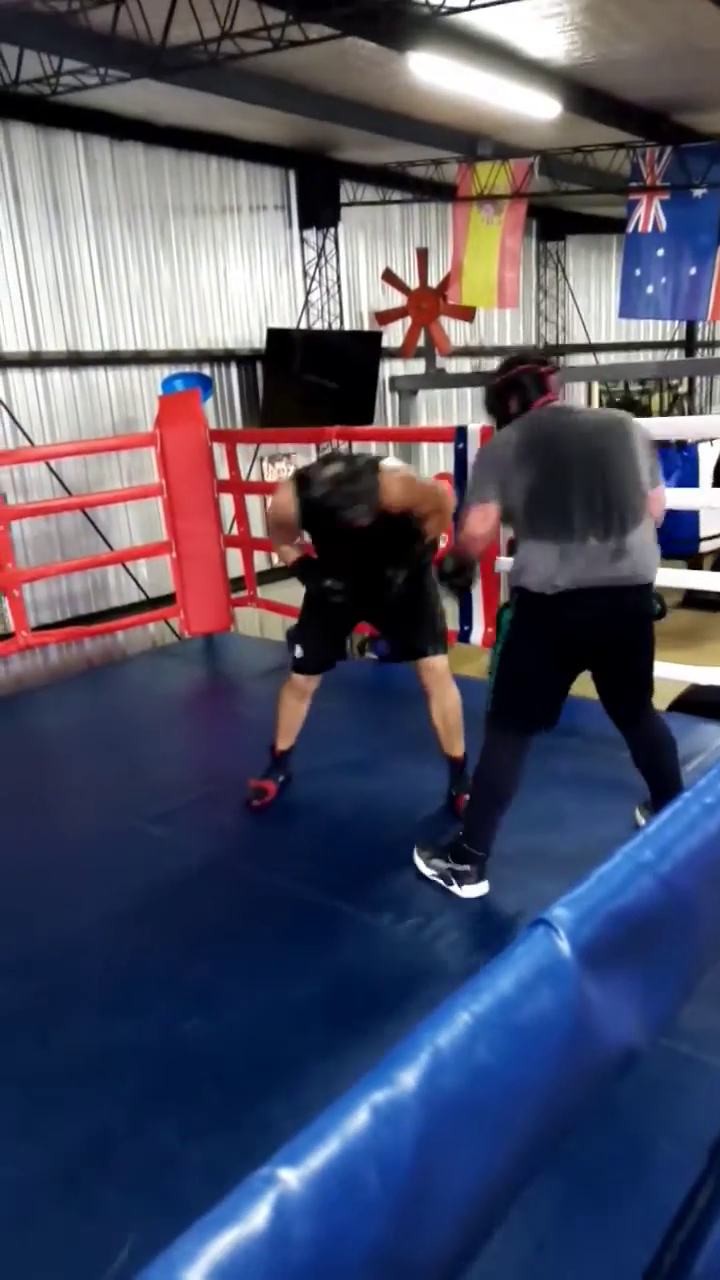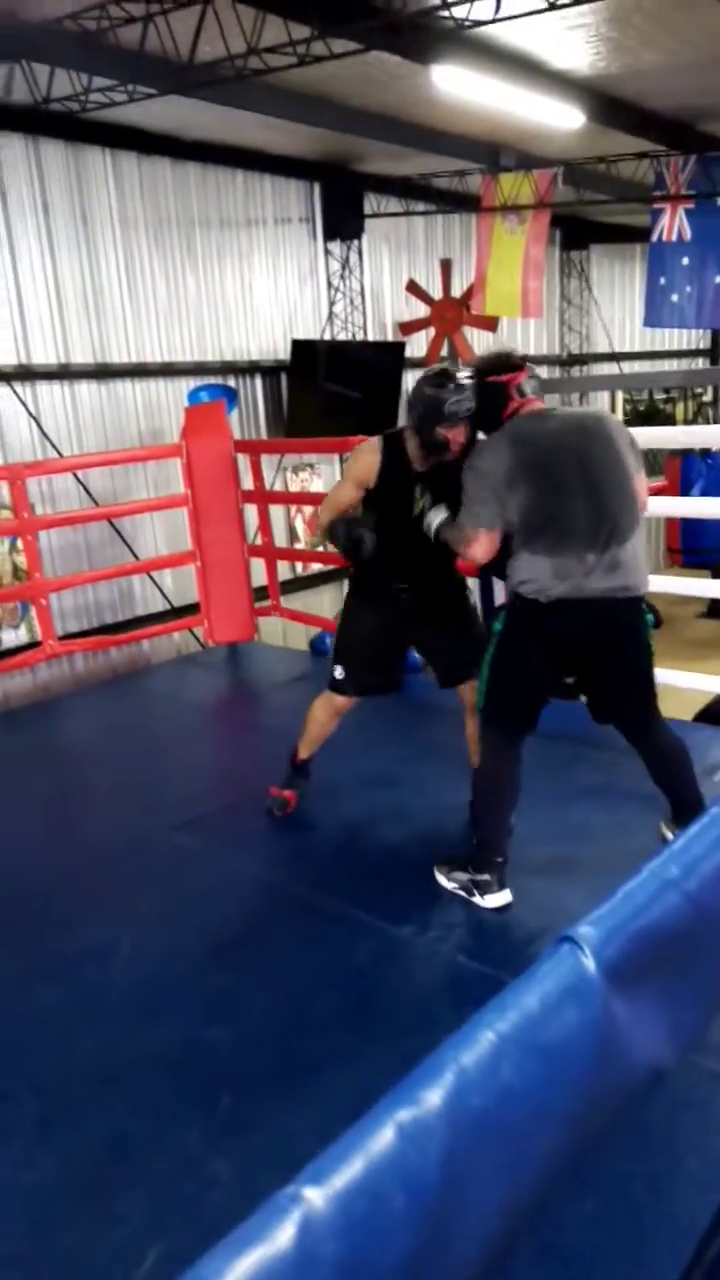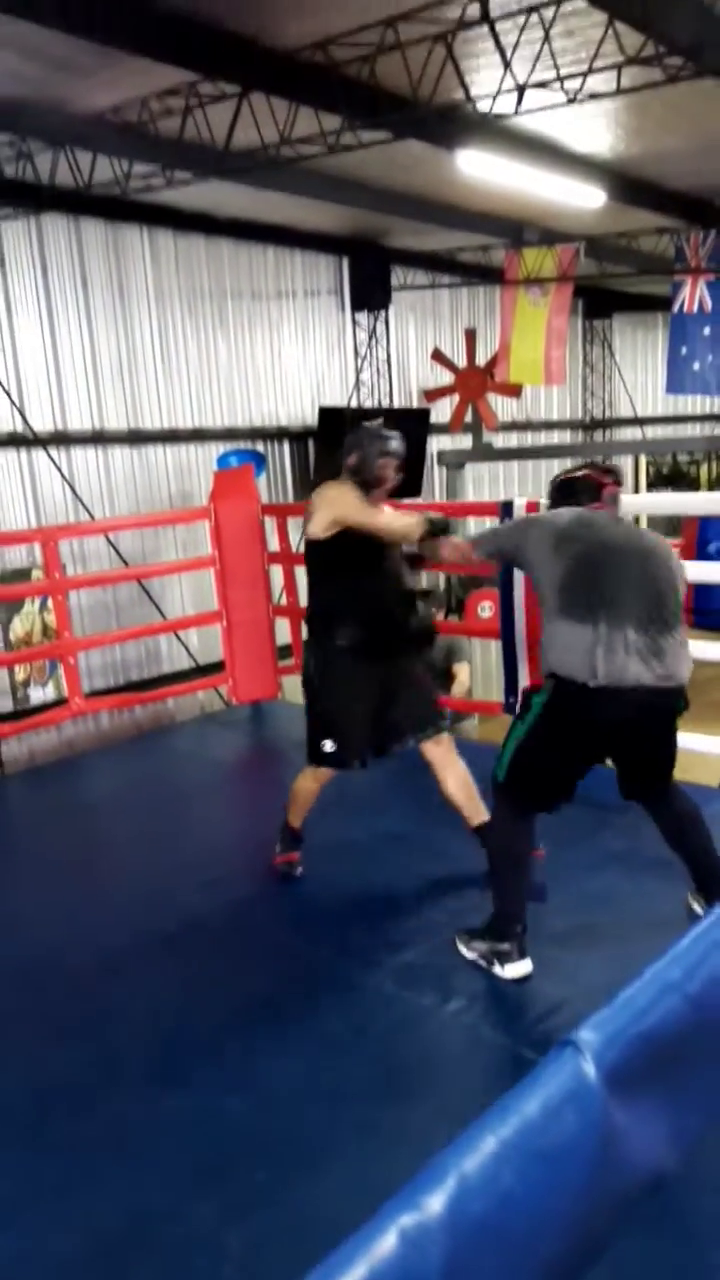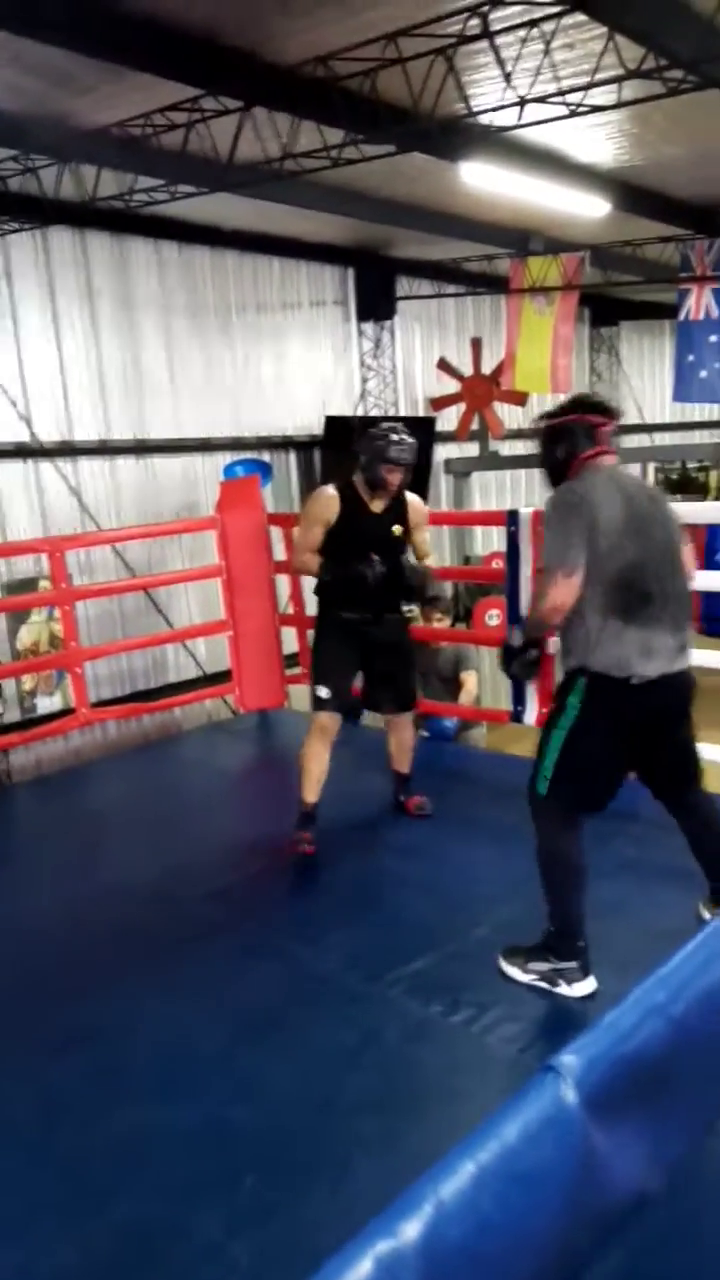
dt=0.5s
person 1, frame 1
left shoulder: (506, 444)
right shoulder: (624, 426)
left elbow: (476, 532)
right elbow: (655, 509)
left hip: (550, 602)
right hip: (629, 594)
left knee: (509, 729)
right knee: (637, 713)
left ankle: (468, 859)
person 1, frame 2
left shoulder: (488, 457)
right shoulder: (604, 425)
left elbow: (478, 550)
right elbow: (640, 501)
left wrist: (440, 526)
left hip: (542, 609)
right hip: (621, 603)
left knee: (501, 733)
right knee: (643, 721)
left ankle: (486, 869)
right ankle: (696, 826)
person 1, frame 3
left shoulder: (542, 527)
right shoulder: (659, 548)
right elbow: (675, 622)
left hip: (583, 690)
right hip: (662, 692)
left knee: (513, 801)
right knee: (660, 792)
left ankle: (506, 940)
person 1, frame 4
left shoulder: (573, 501)
right shoulder: (652, 498)
left elbow: (557, 596)
left wrist: (524, 637)
left hip: (605, 682)
right hip: (669, 674)
left knee: (555, 811)
left ankle: (566, 955)
person 2, frame 1
left shoulder: (391, 481)
right shoulder: (289, 500)
left elbow: (442, 503)
right elbow: (281, 540)
left wrist: (415, 559)
right wrist: (311, 574)
left hip: (400, 575)
right hip: (334, 585)
left knee: (435, 669)
right knee: (301, 679)
left ankle: (459, 782)
right ankle: (277, 768)
person 2, frame 2
left shoulder: (473, 458)
right shoulder: (375, 453)
right elbow: (329, 518)
right wrist: (346, 530)
left hip: (441, 588)
right hip: (379, 593)
left knee: (474, 691)
right knee: (340, 697)
right ankle: (296, 773)
person 2, frame 3
left shoulder: (382, 514)
right shoulder: (334, 498)
right elbow: (400, 528)
left wrist: (411, 609)
right wrist: (437, 528)
left hip: (388, 648)
right hip: (339, 654)
left knee: (438, 745)
right knee: (326, 767)
right ankle: (290, 838)
person 2, frame 4
left shoulder: (413, 505)
right shoulder: (329, 500)
left elbow: (422, 557)
right elbow: (300, 558)
left wrist: (419, 575)
right wrist: (342, 572)
left hip: (389, 623)
right hip: (339, 624)
left knee: (401, 712)
right knee: (325, 721)
left ankle: (403, 789)
right ankle: (307, 820)
